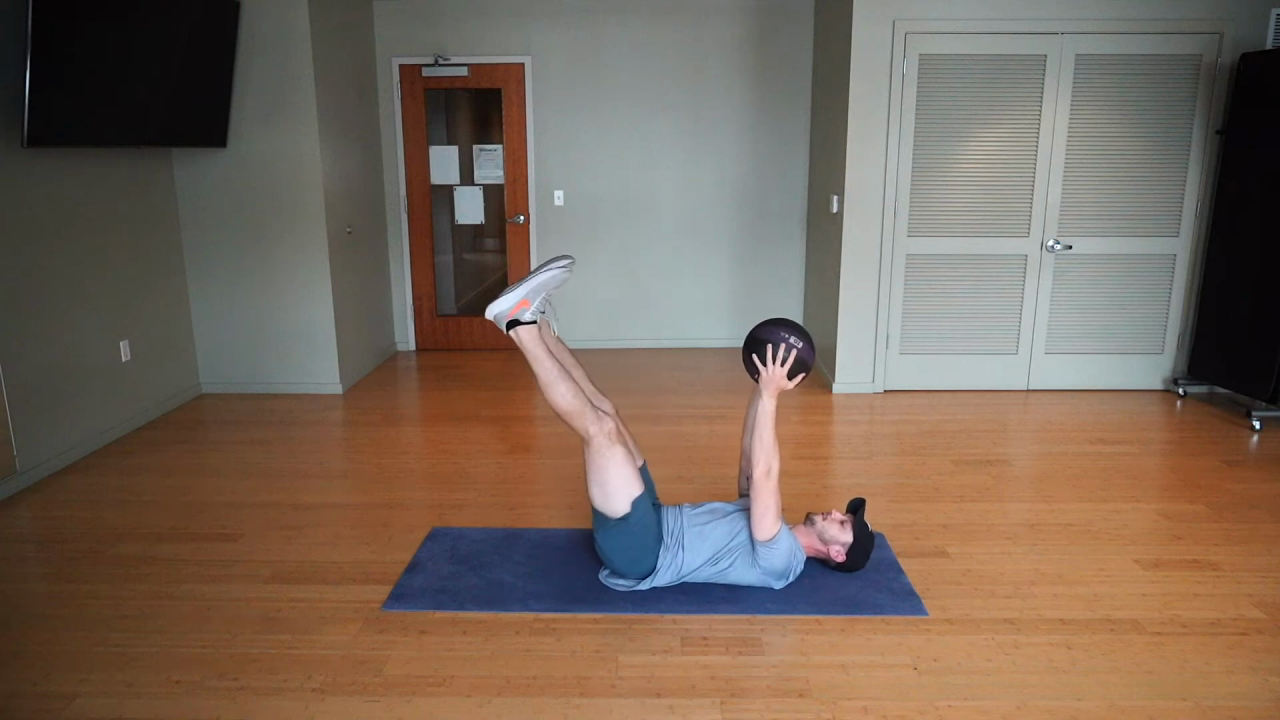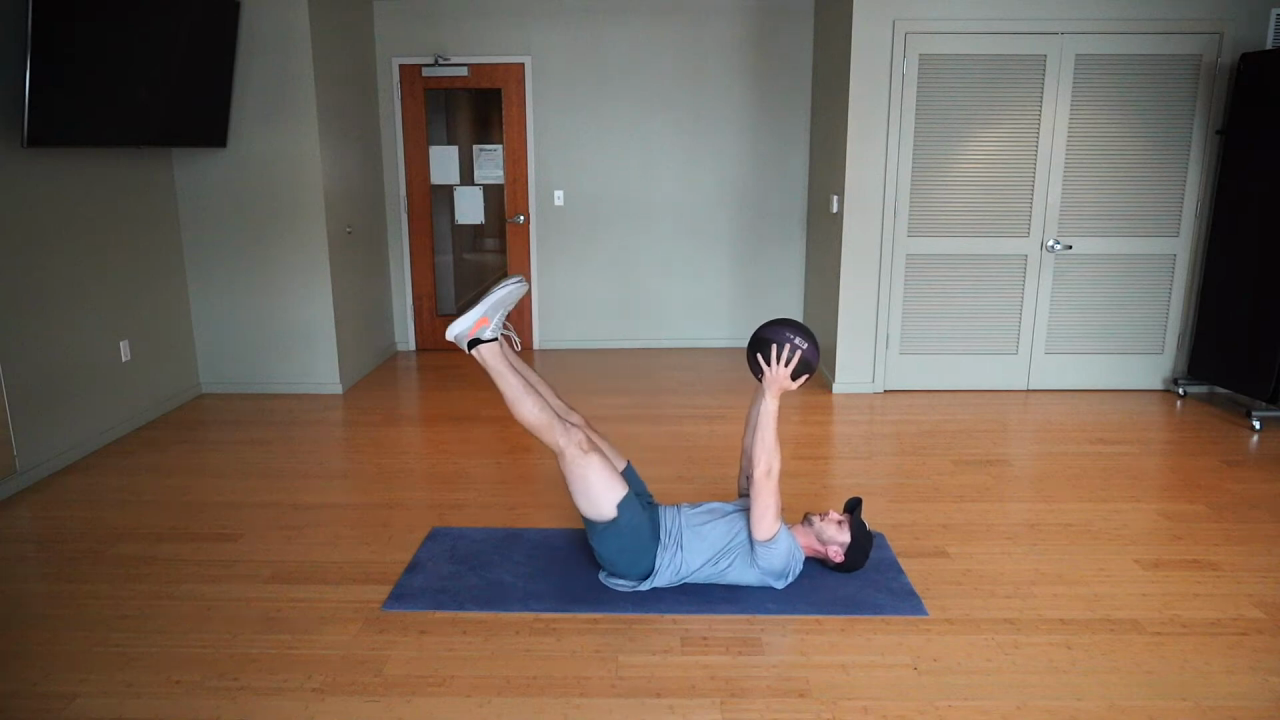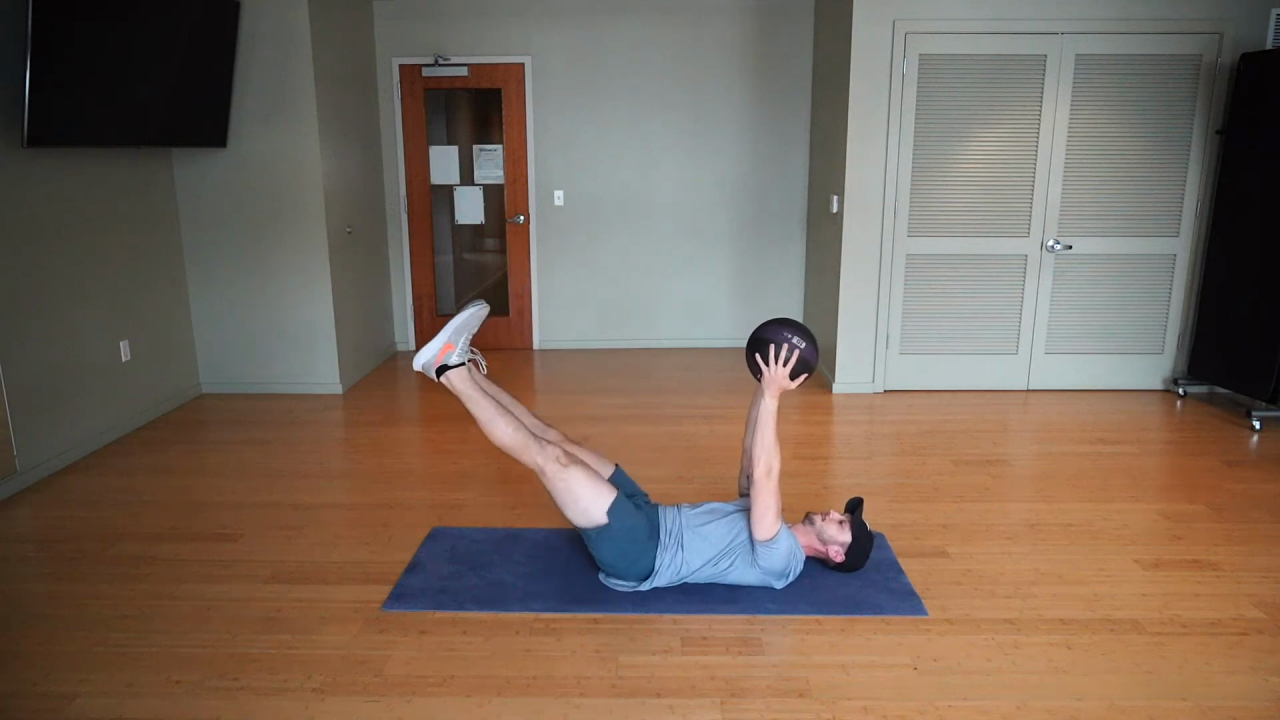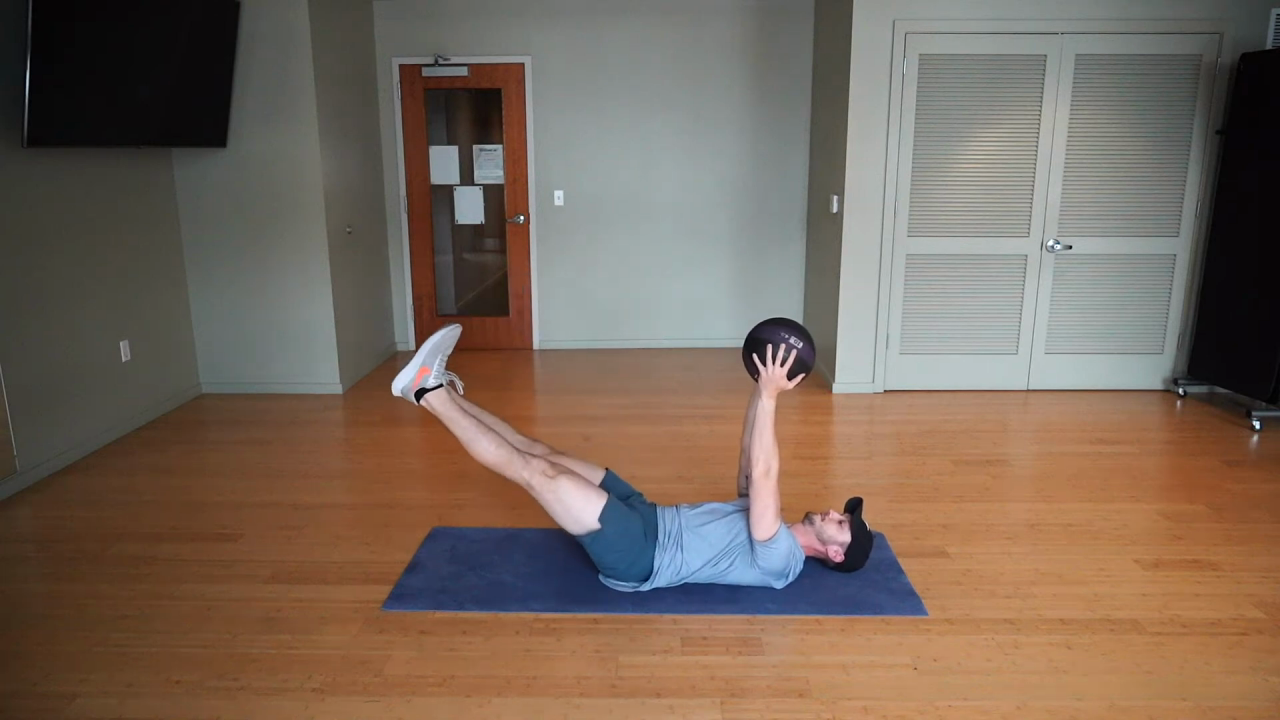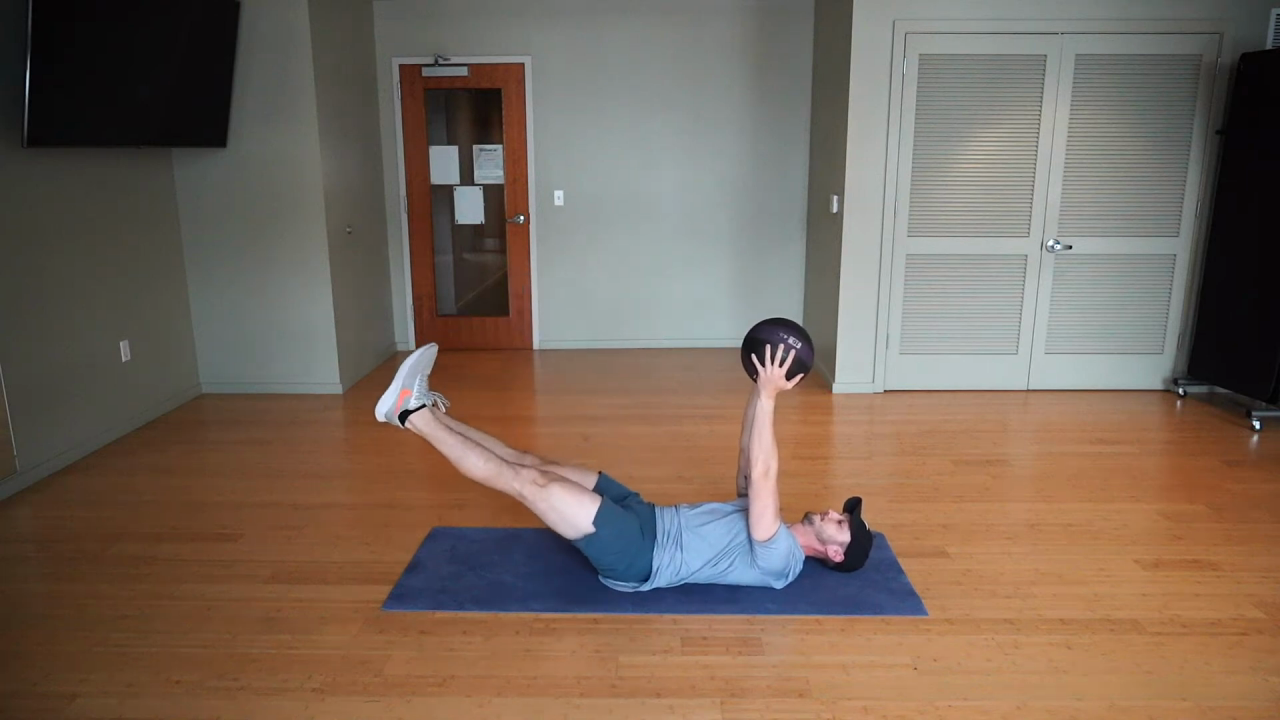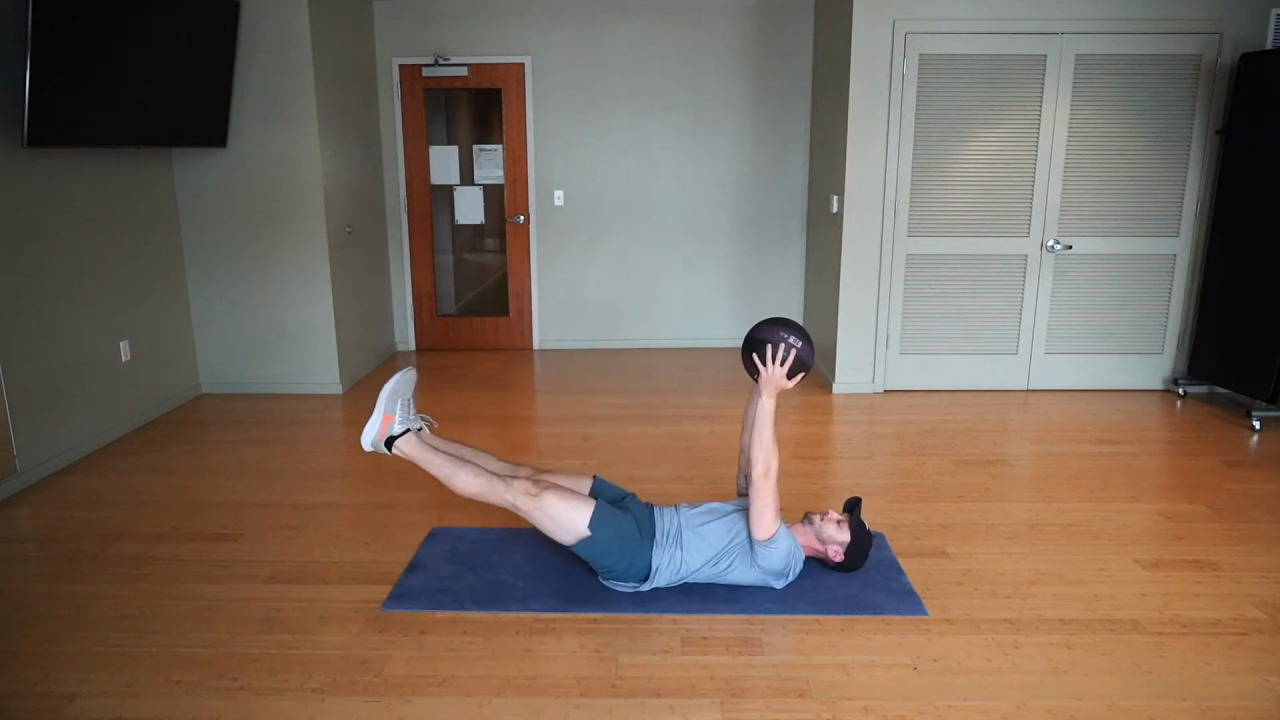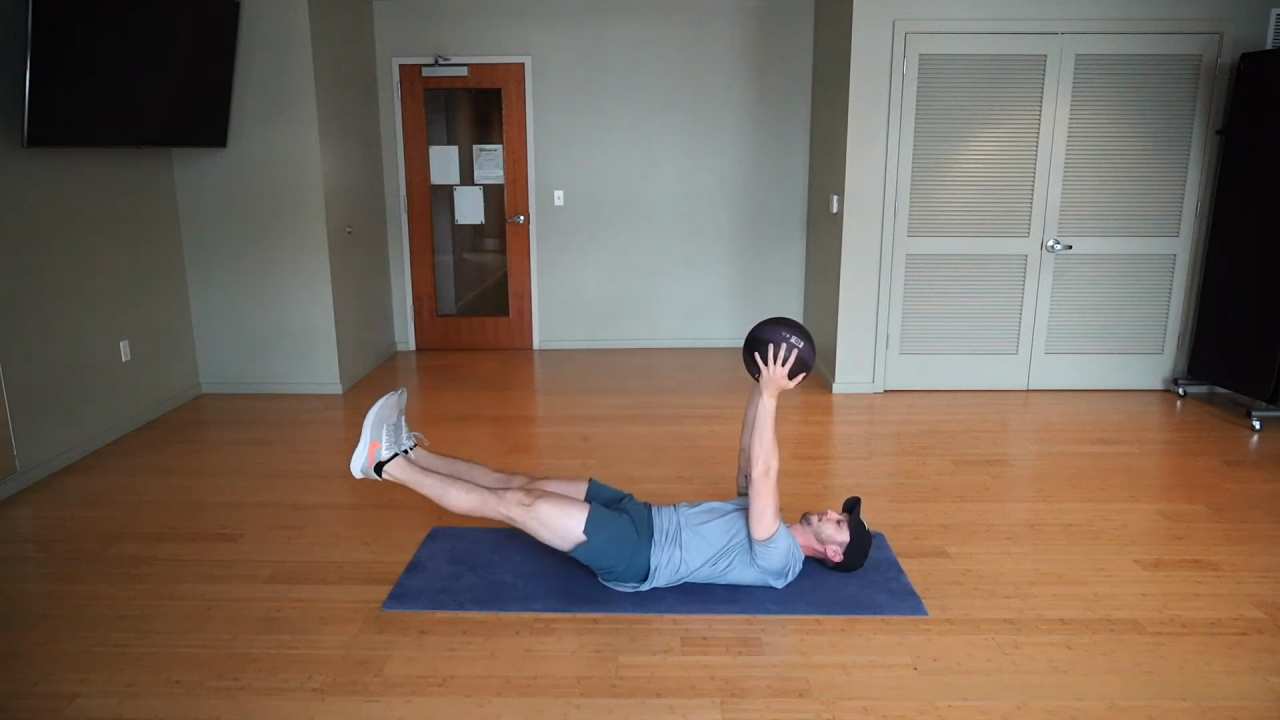
dt=0.2s
person 1, frame 1
left shoulder: (780, 559)
right shoulder: (769, 532)
left elbow: (764, 475)
right elbow: (750, 469)
left wrist: (769, 397)
right wrist: (764, 392)
left hip: (639, 555)
right hip: (655, 526)
left knee: (599, 427)
right knee: (604, 414)
left ankle: (522, 325)
right ankle: (534, 323)
person 1, frame 2
left shoulder: (780, 559)
right shoulder: (769, 535)
left elbow: (764, 475)
right elbow: (750, 468)
left wrist: (772, 397)
right wrist: (765, 392)
left hip: (638, 555)
right hip: (652, 524)
left knee: (571, 440)
right knee: (577, 427)
left ankle: (485, 344)
right ankle: (496, 345)
person 1, frame 3
left shoulder: (781, 558)
right shoulder: (772, 533)
left elbow: (765, 475)
right elbow: (751, 466)
left wrist: (772, 396)
right wrist: (765, 392)
left hip: (639, 555)
right hip: (649, 522)
left knee: (549, 457)
right knee: (557, 442)
left ankle: (452, 371)
right ankle: (463, 369)
person 1, frame 4
left shoulder: (780, 558)
right shoulder: (771, 532)
left elbow: (763, 475)
right elbow: (750, 463)
left wrist: (769, 397)
right wrist: (762, 392)
left hip: (639, 555)
right hip: (648, 521)
left knee: (535, 470)
right knee: (544, 455)
left ankle: (431, 393)
right ankle: (444, 392)
person 1, frame 5
left shoulder: (780, 558)
right shoulder: (771, 531)
left elbow: (762, 475)
right elbow: (749, 468)
left wrist: (769, 397)
right wrist: (759, 391)
left hip: (638, 555)
right hip: (645, 520)
left knee: (527, 481)
right knee: (534, 464)
left ankle: (415, 414)
right ankle: (428, 413)
person 1, frame 6
left shoulder: (778, 559)
right shoulder: (770, 527)
left elbow: (763, 475)
right elbow: (749, 465)
left wrist: (769, 397)
right wrist: (761, 392)
left hip: (636, 554)
right hip: (643, 519)
left knee: (520, 492)
right knee: (528, 476)
left ankle: (401, 439)
right ankle: (417, 435)
person 1, frame 7
left shoulder: (778, 559)
right shoulder: (770, 527)
left elbow: (763, 475)
right elbow: (749, 464)
left wrist: (770, 397)
right wrist: (761, 392)
left hip: (636, 554)
right hip: (641, 519)
left knee: (514, 503)
right knee: (523, 485)
left ankle: (390, 465)
right ankle: (407, 455)
